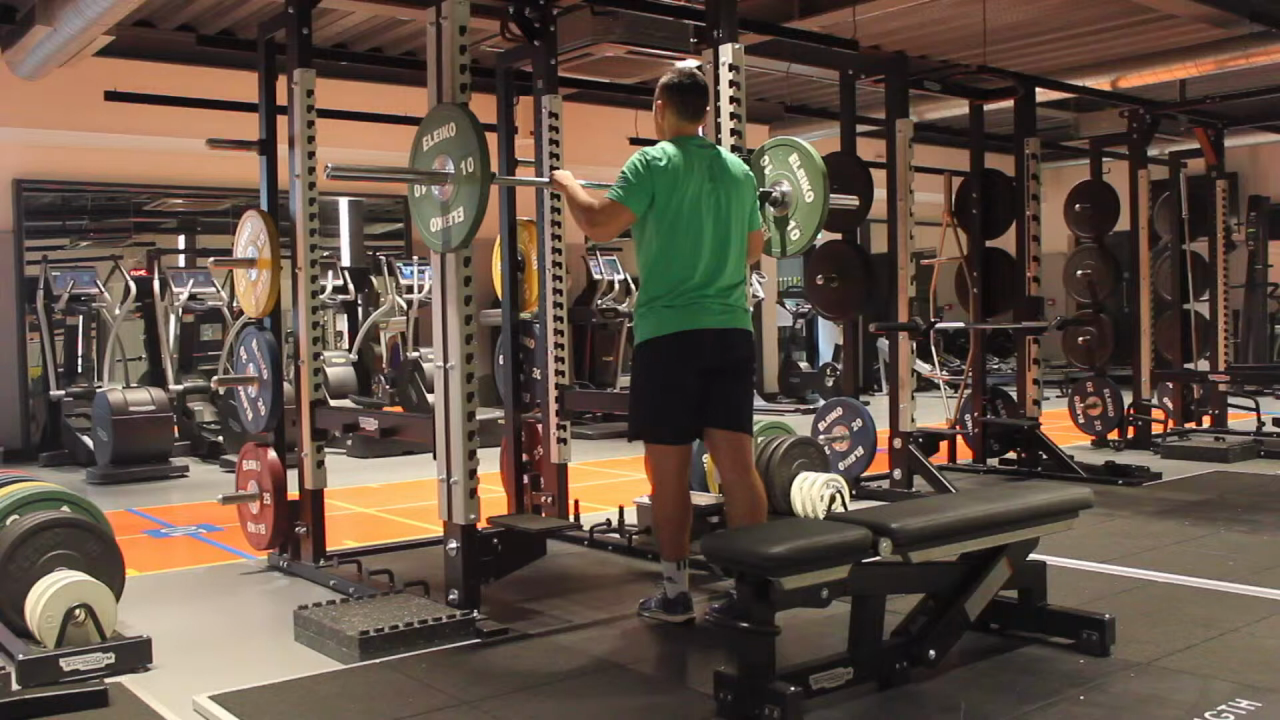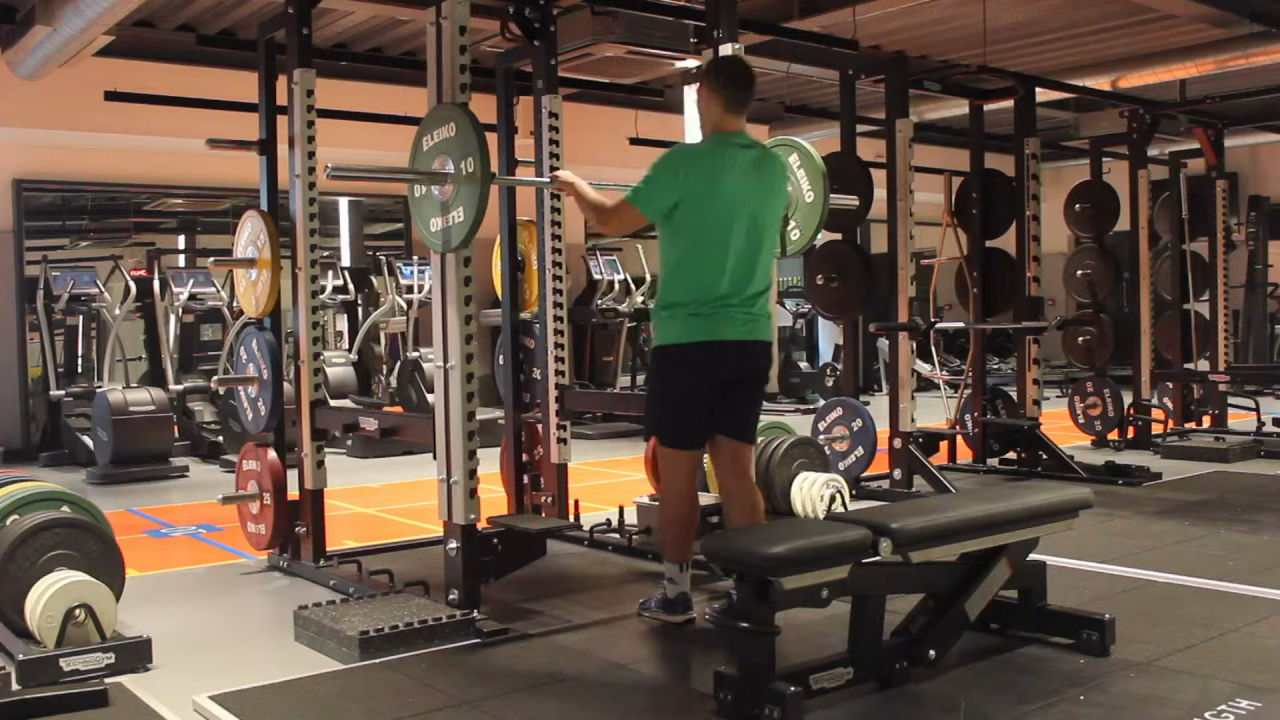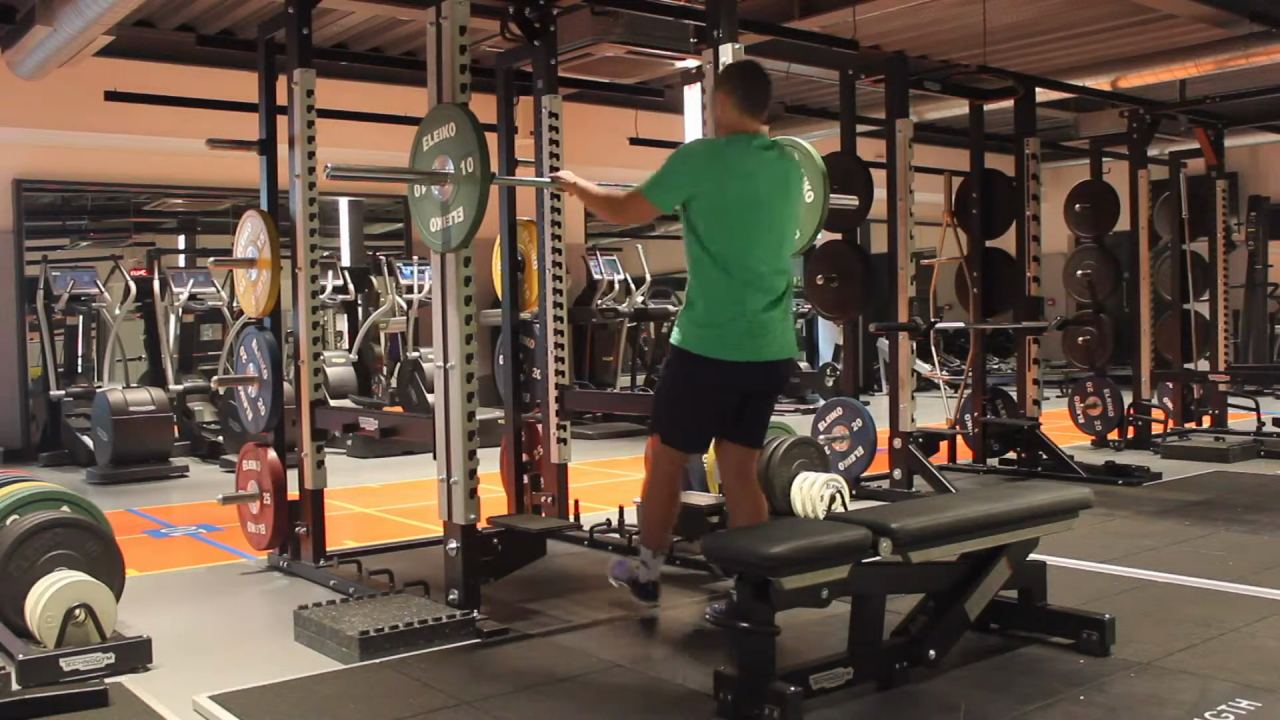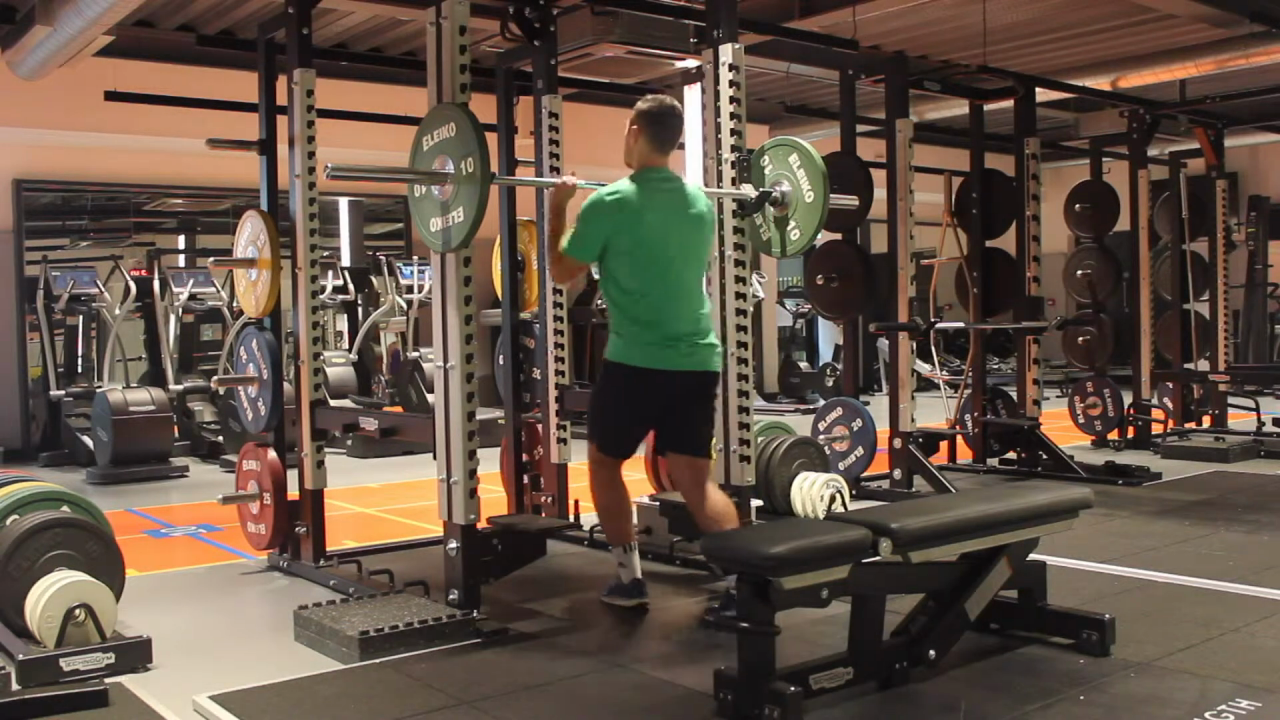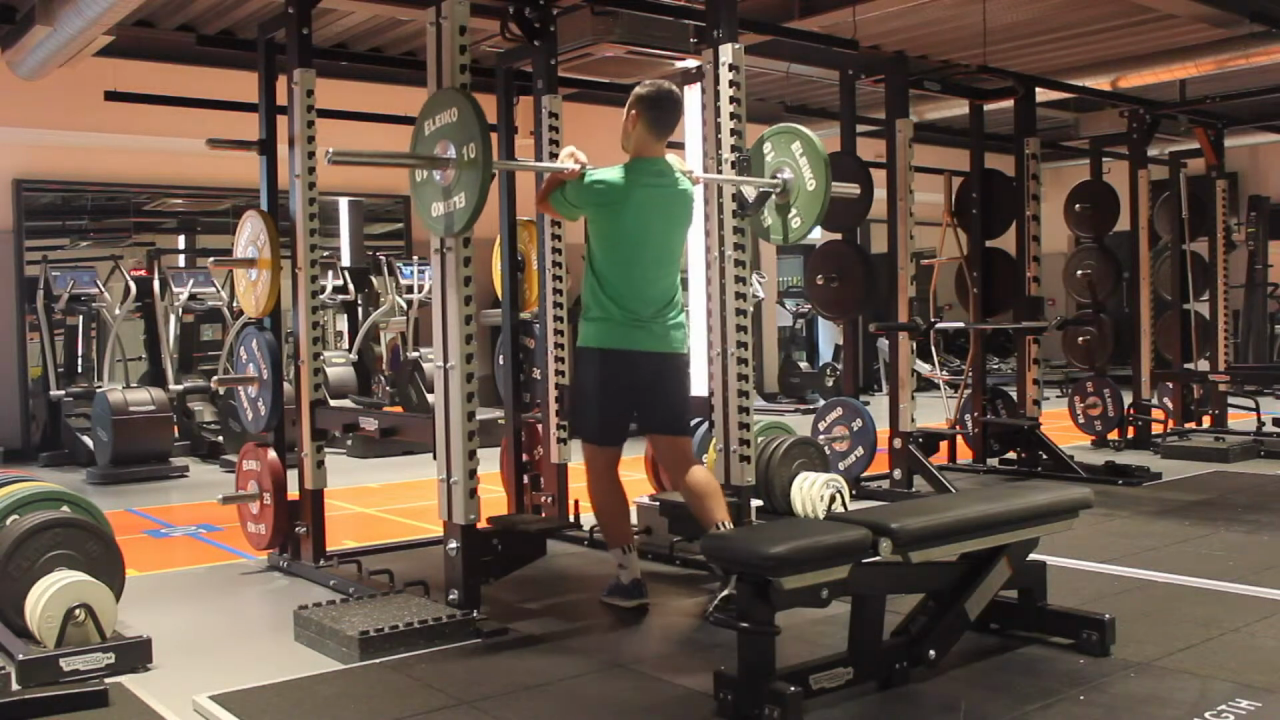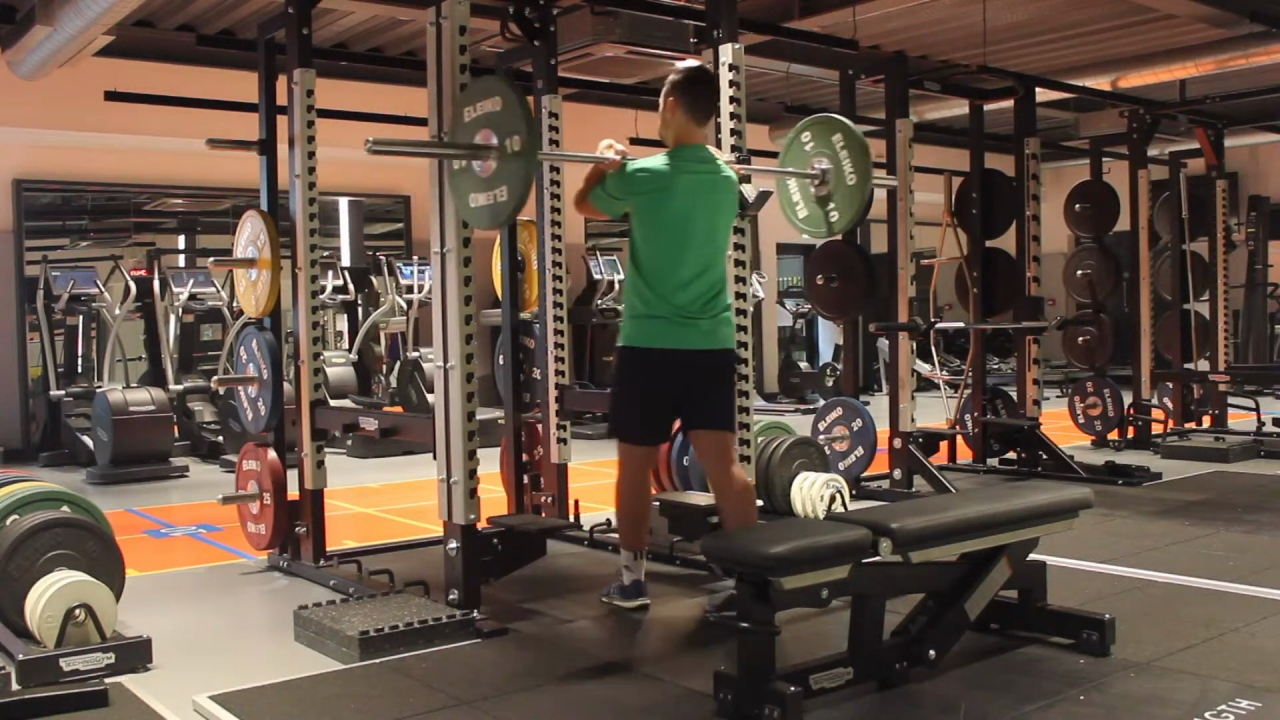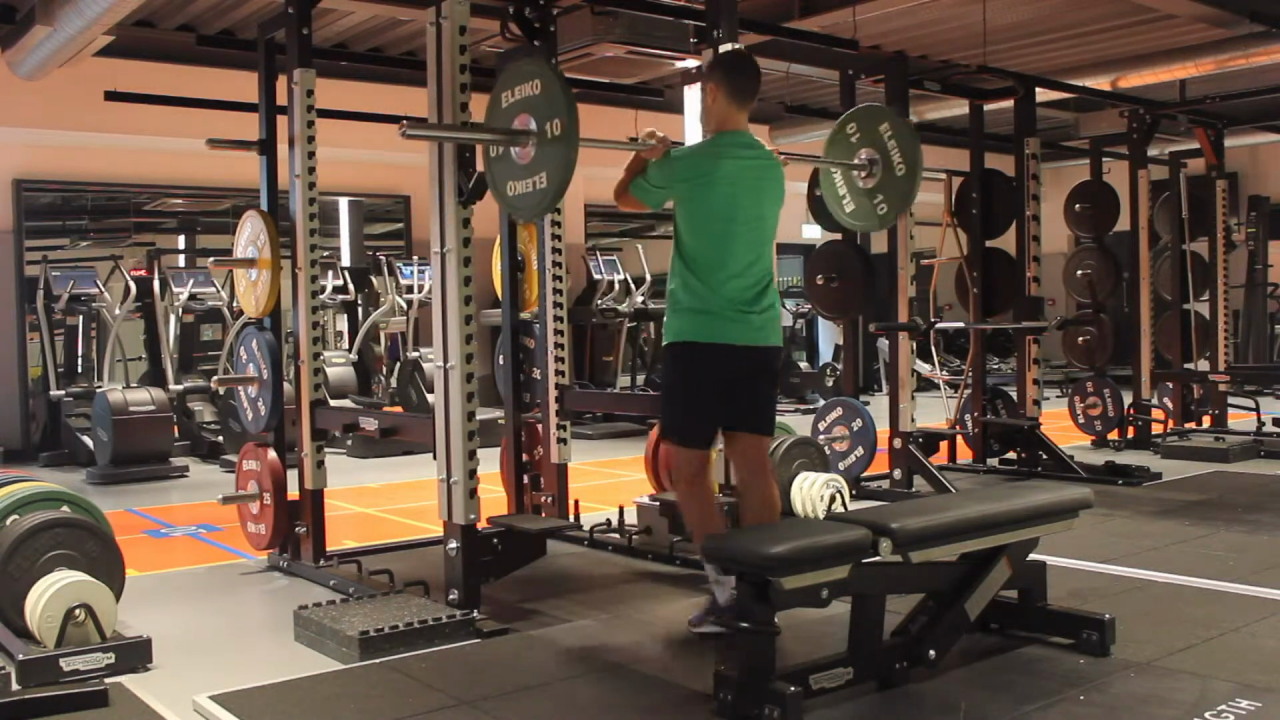
dt=0.5s
person 1, frame 1
left shoulder: (653, 162)
right shoulder: (739, 170)
left elbow: (599, 225)
left wrist: (568, 184)
left hip: (670, 333)
right hip: (732, 332)
left knee: (669, 468)
right knee: (737, 462)
left ankle: (675, 593)
person 1, frame 2
left shoulder: (686, 162)
right shoulder: (776, 168)
left elbow: (612, 221)
left wrist: (574, 184)
left hip: (689, 339)
right hip: (752, 339)
left knee: (678, 470)
right knee: (736, 470)
left ankle: (676, 594)
person 1, frame 3
left shoulder: (701, 156)
right shoulder: (790, 165)
left elbow: (622, 212)
left wrist: (574, 183)
left hip: (709, 345)
right hip: (772, 348)
left knee: (667, 459)
right knee: (740, 470)
left ankle: (645, 574)
person 1, frame 4
left shoulder: (610, 202)
right shoulder: (701, 202)
left elbow: (563, 271)
left wrist: (559, 208)
left hip: (634, 362)
right hip: (697, 362)
left knee: (604, 465)
right knee: (695, 479)
left ankle: (629, 578)
person 1, frame 5
left shoulder: (602, 186)
right shoulder: (684, 190)
left elbow: (546, 203)
left wrist: (564, 169)
right wrist: (676, 169)
left hip: (608, 347)
right hip: (667, 346)
left knee: (602, 466)
right knee: (680, 460)
left ankle: (629, 578)
person 1, frame 6
left shoulder: (643, 176)
right shoulder: (727, 179)
left elbow: (585, 205)
left wrist: (604, 165)
left hip: (650, 344)
right hip: (713, 343)
left knee: (636, 465)
right knee: (724, 464)
left ankle: (631, 579)
person 1, frame 7
left shoulder: (687, 163)
right shoulder: (772, 167)
left elbow: (625, 197)
left wrist: (647, 153)
left hip: (700, 336)
right hip: (762, 338)
left knee: (688, 465)
right knee: (754, 465)
left ankle: (728, 590)
